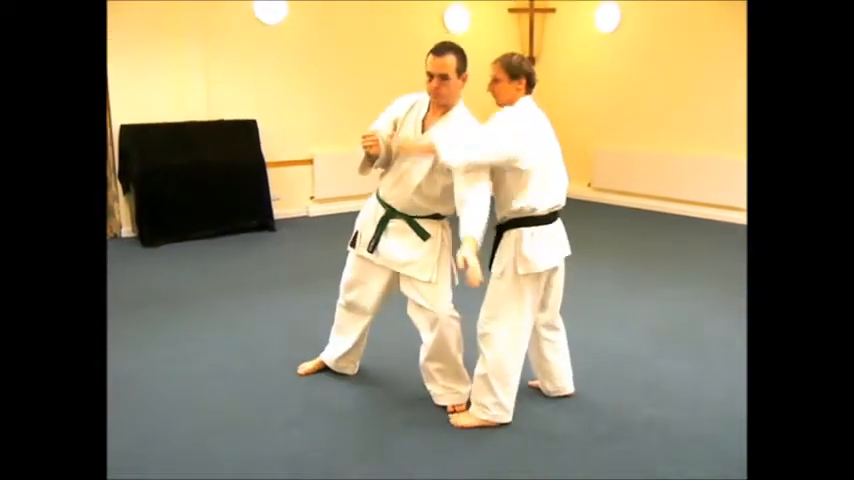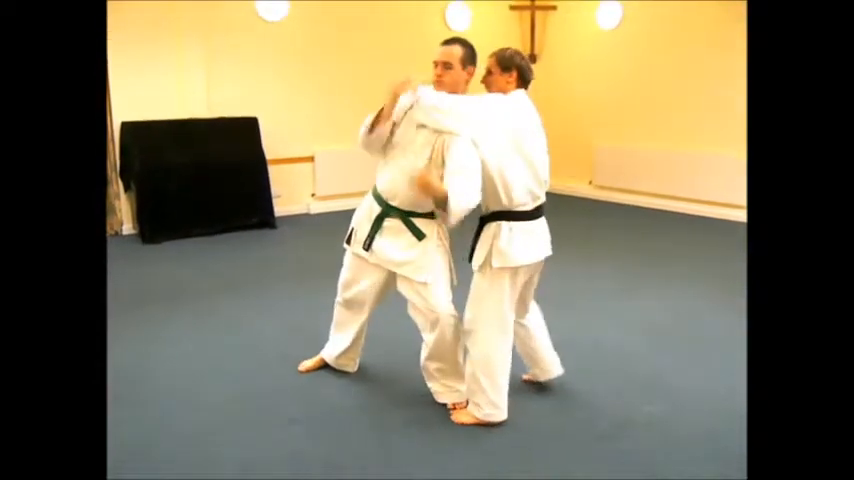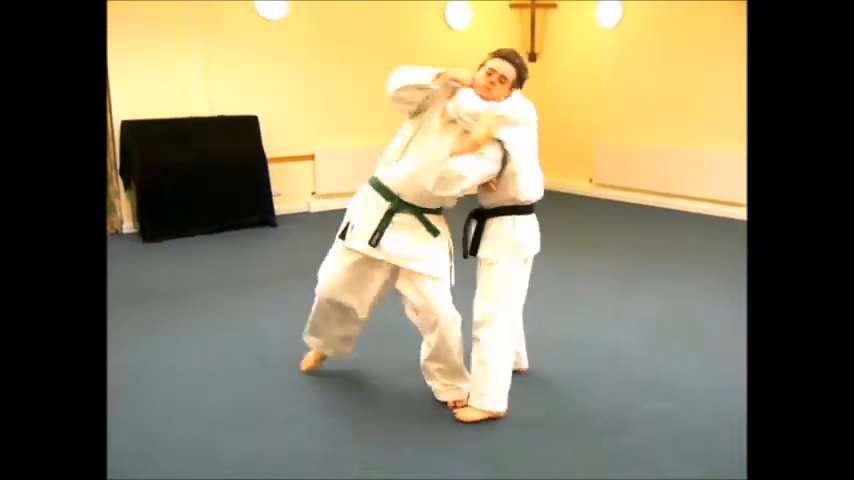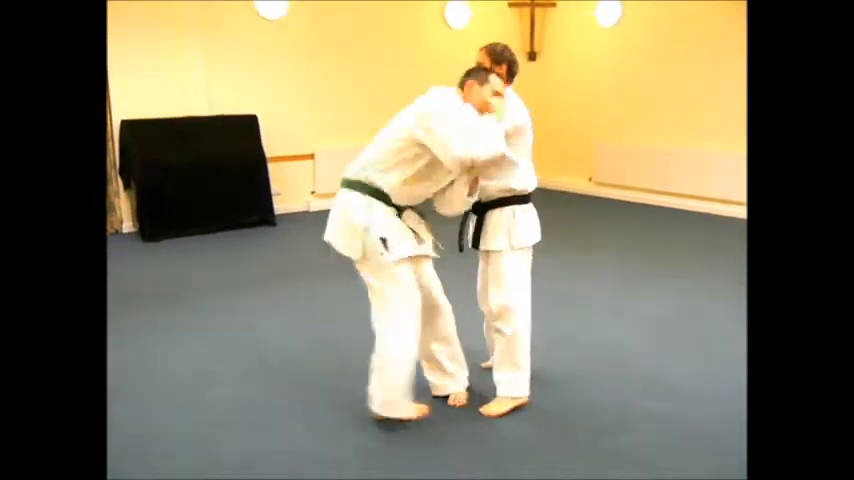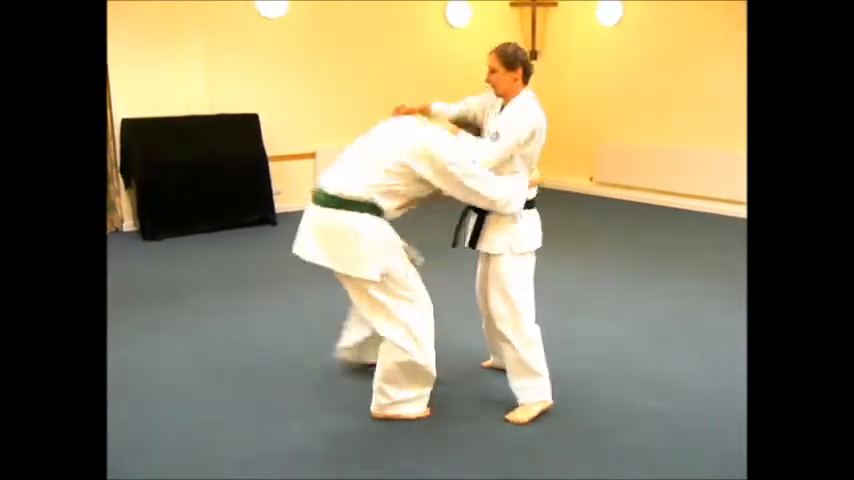
dt=0.3s
person 1, frame 1
left shoulder: (516, 119)
right shoulder: (530, 119)
left elbow: (480, 146)
left wrist: (427, 146)
left hip: (526, 239)
right hip: (549, 231)
left knee: (501, 324)
right knee: (543, 315)
left ankle: (491, 409)
right ankle: (557, 381)
person 1, frame 2
left shoulder: (499, 108)
right shoulder: (523, 112)
left elbow: (445, 107)
left wrist: (411, 91)
left hip: (507, 233)
right hip: (532, 226)
left knee: (485, 321)
right knee: (520, 308)
left ankle: (486, 407)
right ankle: (544, 368)
person 1, frame 3
left shoulder: (519, 111)
right shoulder: (498, 114)
left elbow: (472, 110)
left wrist: (456, 88)
left hip: (510, 227)
right hip: (495, 221)
left knee: (493, 311)
right knee: (497, 304)
left ankle: (488, 400)
right ankle: (512, 358)
person 1, frame 4
left shoulder: (511, 112)
left hip: (510, 218)
right hip: (491, 214)
left knee: (508, 303)
right knee: (490, 297)
left ankle: (514, 388)
right ankle: (503, 356)
person 1, frame 5
left shoulder: (526, 113)
right shoulder: (498, 102)
right elbow: (462, 111)
right wrist: (424, 109)
left hip: (511, 223)
right hip: (497, 217)
left knee: (511, 309)
right knee: (489, 297)
left ankle: (536, 393)
right ankle: (504, 357)
person 2, frame 1
left shoulder: (466, 133)
right shoulder: (406, 106)
left elbow: (474, 193)
right elbow: (384, 160)
right wrist: (374, 149)
left hip: (424, 233)
right hip: (379, 216)
left knee: (437, 313)
right knee: (356, 294)
left ankle: (450, 389)
right ankle: (337, 356)
person 2, frame 2
right shoulder: (415, 99)
left elbow: (467, 187)
right elbow: (376, 143)
left wrist: (443, 197)
right wrist: (387, 110)
left hip: (419, 231)
right hip: (376, 214)
left knee: (437, 312)
right knee: (353, 292)
left ankle: (450, 388)
right ankle: (338, 354)
person 2, frame 3
left shoulder: (490, 149)
right shoulder: (441, 97)
left elbow: (446, 183)
right elbow: (400, 85)
left wrist: (478, 144)
right wrist: (446, 78)
left hip: (422, 226)
right hip: (375, 207)
left knee: (437, 313)
right knee: (336, 286)
left ankle: (451, 386)
right ankle: (327, 342)
person 2, frame 4
left shoulder: (475, 142)
right shoulder: (439, 105)
left elbow: (450, 205)
right elbow: (463, 151)
left wrist: (474, 170)
right wrist: (494, 131)
left hip: (399, 216)
right hip: (367, 210)
left knee: (431, 300)
right knee: (401, 305)
left ankle: (450, 381)
right ankle: (391, 401)
person 2, frame 5
left shoulder: (406, 124)
right shoulder: (440, 145)
right elbow: (487, 191)
left wrist: (413, 195)
right wrist: (528, 179)
left hip: (325, 215)
right hip: (352, 225)
left knee: (372, 291)
right knee: (409, 310)
left ankle: (361, 349)
right ankle: (396, 400)
